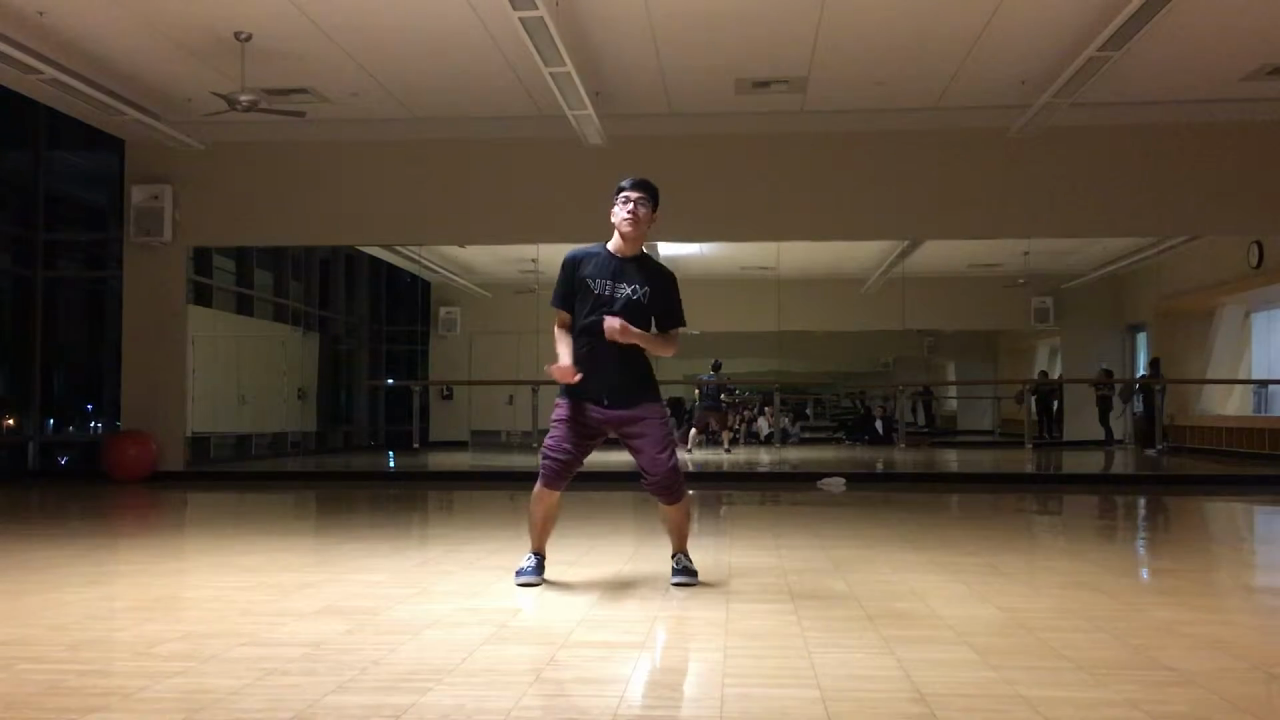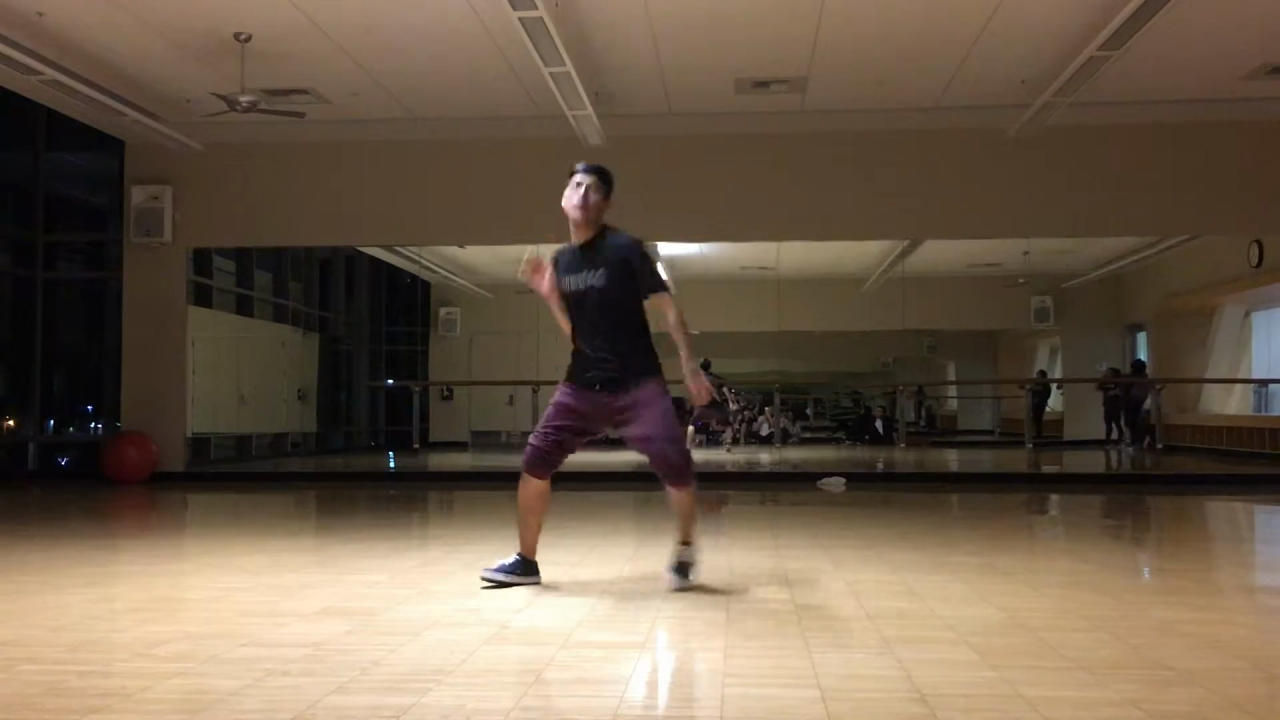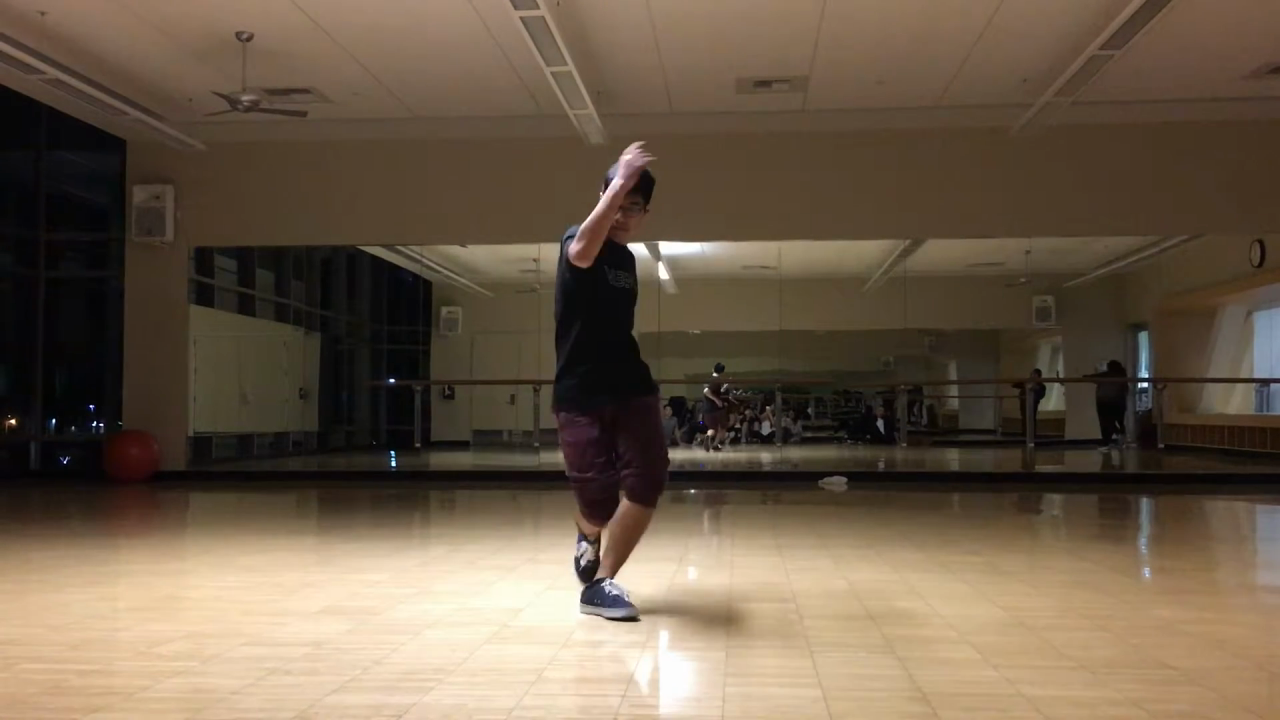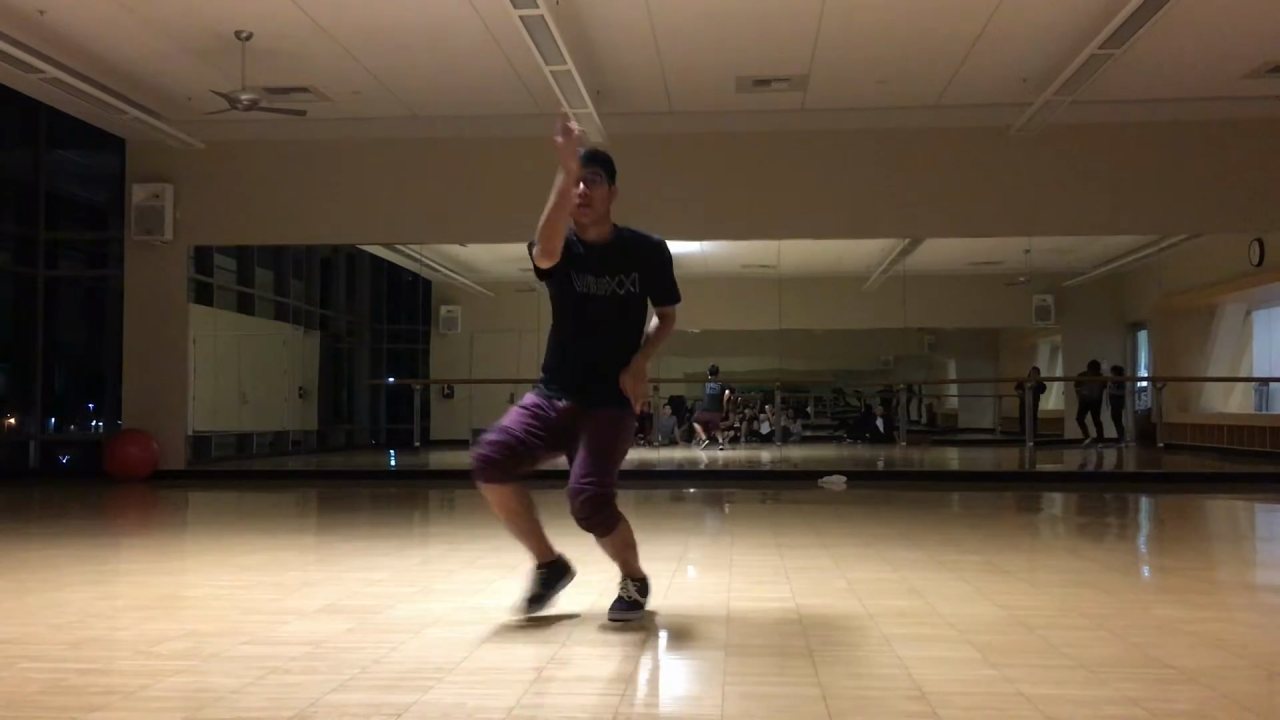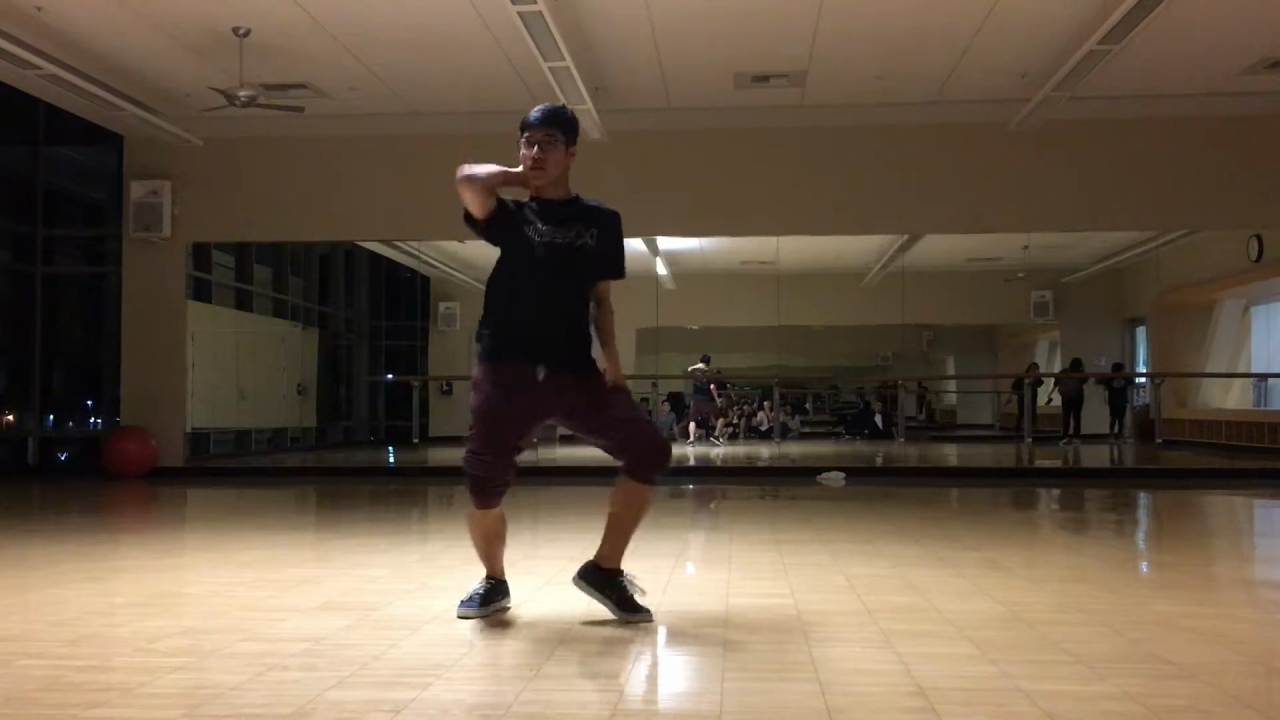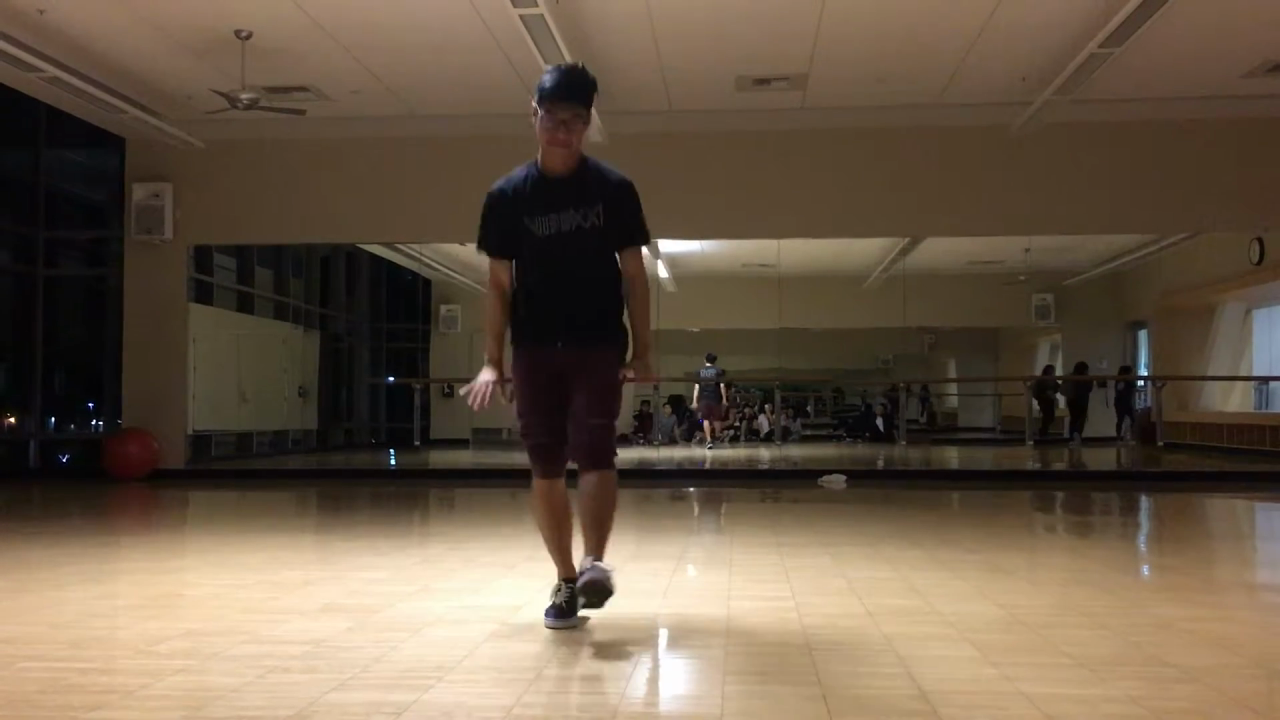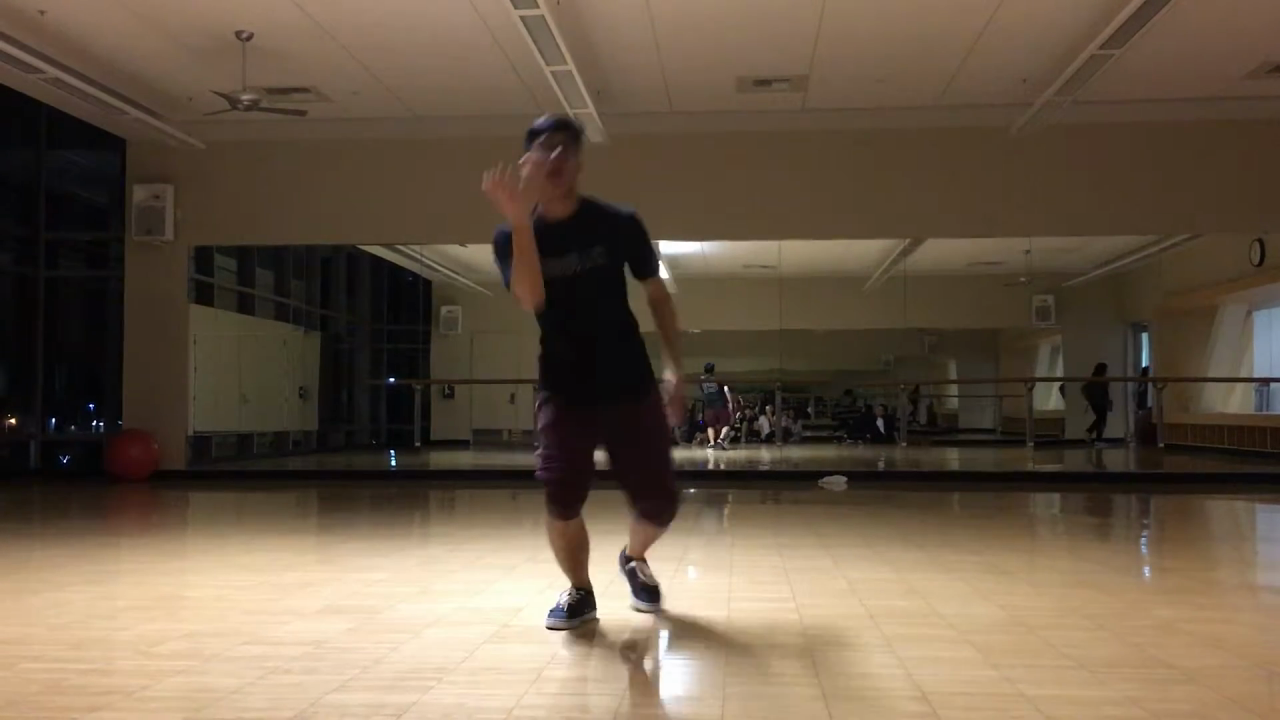
dt=0.7s
person 1, frame 1
left shoulder: (660, 278)
right shoulder: (578, 261)
left elbow: (669, 345)
right elbow: (562, 323)
left wrist: (633, 335)
right wrist: (563, 359)
left hip: (637, 397)
right hip: (581, 394)
left knee: (666, 479)
right knee: (553, 473)
left ankle: (680, 555)
right ankle: (535, 555)
person 1, frame 2
left shoulder: (624, 248)
right shoulder: (561, 260)
left elbow: (667, 306)
right elbow: (573, 328)
left wrist: (689, 366)
right wrist: (549, 293)
left hip: (636, 382)
right hip: (582, 384)
left knee: (673, 461)
right knee: (536, 462)
left ankle: (685, 549)
right ankle: (526, 561)
person 1, frame 3
left shoulder: (625, 258)
right shoulder: (579, 238)
right elbow: (583, 255)
right wrist: (617, 182)
left hip: (633, 388)
right hip: (580, 391)
left knee: (647, 481)
right knee: (595, 491)
left ankle: (600, 581)
right ankle: (590, 539)
person 1, frame 4
left shoulder: (648, 251)
right shoulder: (560, 249)
left elbow: (667, 315)
right elbow: (546, 252)
left wrist: (640, 362)
right wrist: (568, 164)
left hip: (609, 402)
right hip: (552, 394)
left knee: (590, 502)
right knee: (490, 461)
left ankle: (634, 580)
right ankle: (548, 563)
person 1, frame 5
left shoulder: (601, 220)
right shoulder: (507, 210)
right elbow: (466, 180)
left wrist: (610, 355)
right wrist: (516, 175)
left hip: (573, 369)
right hip: (507, 368)
left knee: (650, 450)
right knee: (484, 485)
left ankle: (604, 569)
right ankle: (494, 582)
person 1, frame 6
left shoulder: (614, 189)
right shoulder: (506, 196)
left elbow: (632, 273)
right elbow: (498, 283)
left wrist: (641, 353)
right wrist: (492, 363)
left hip: (596, 347)
right hip: (535, 348)
left knee: (593, 450)
right knee: (546, 465)
left ankle: (594, 565)
right ankle: (567, 582)
person 1, frame 7
left shoulder: (618, 224)
right shoulder: (519, 234)
left elbow: (657, 294)
right elbow: (532, 301)
left wrist: (673, 368)
right wrist: (520, 223)
left hip: (628, 387)
right hip: (564, 388)
left knee: (657, 503)
right knee: (562, 494)
left ankle: (634, 555)
right ankle: (579, 590)
